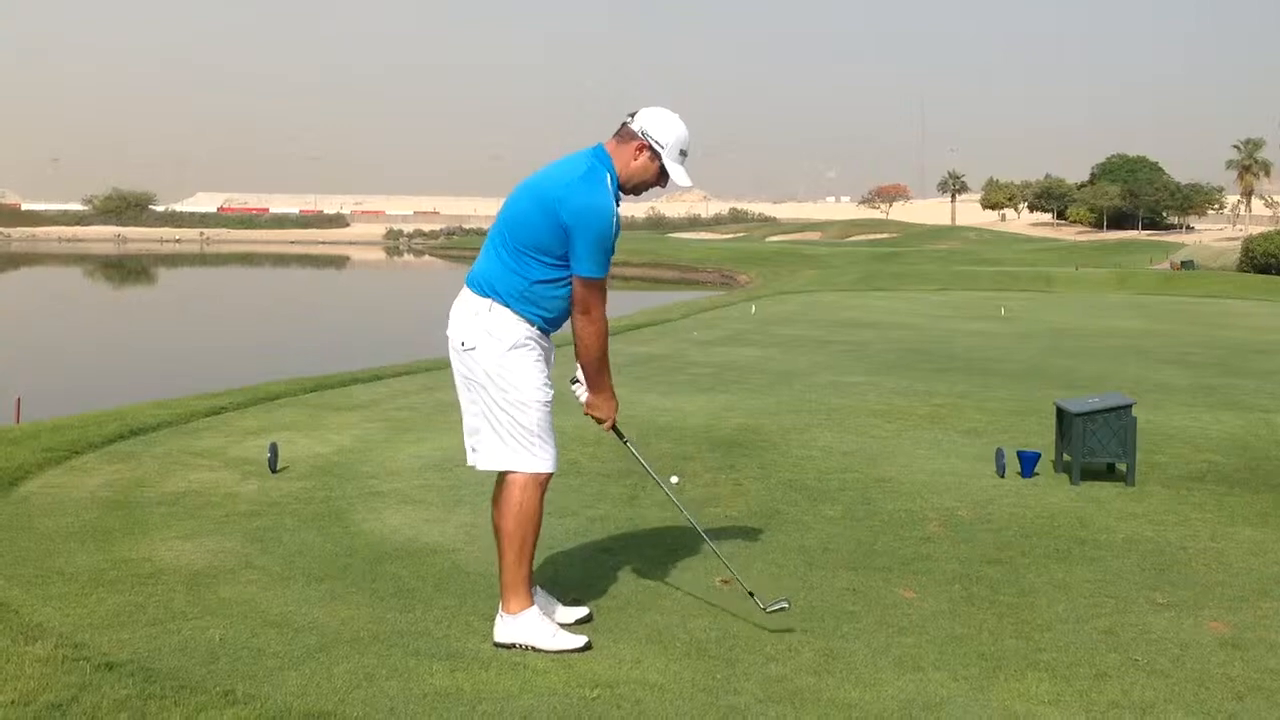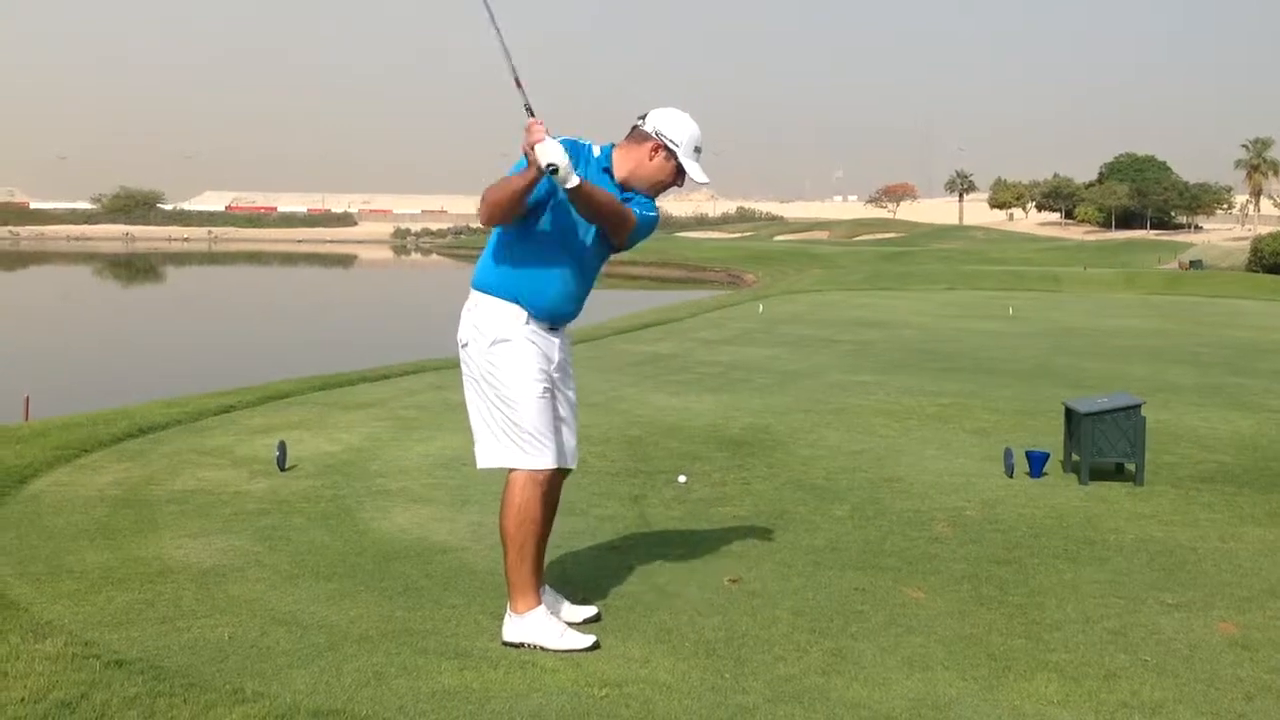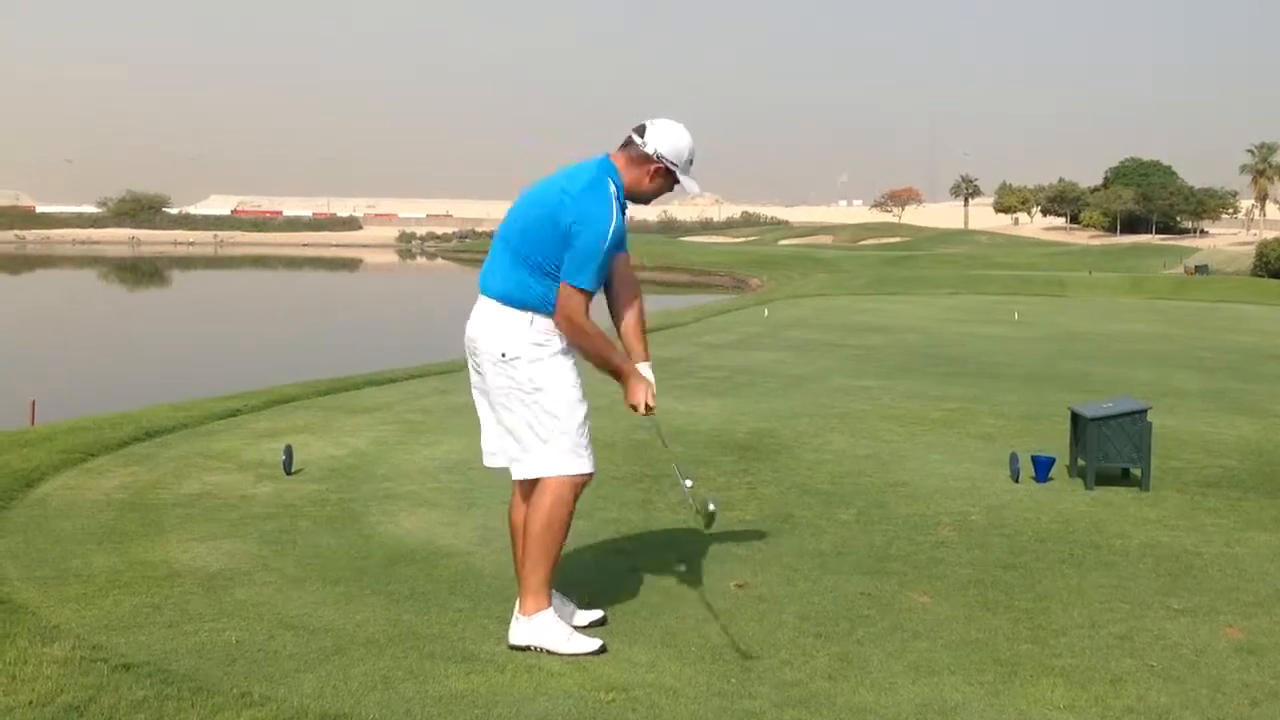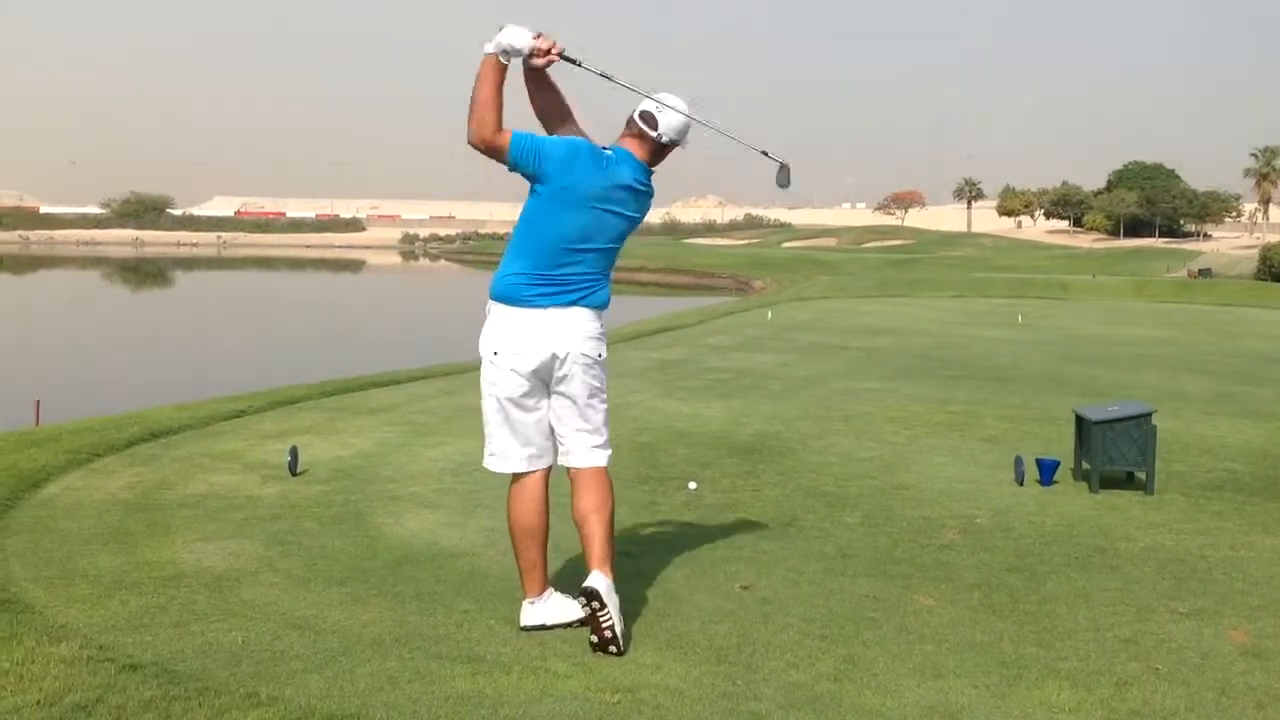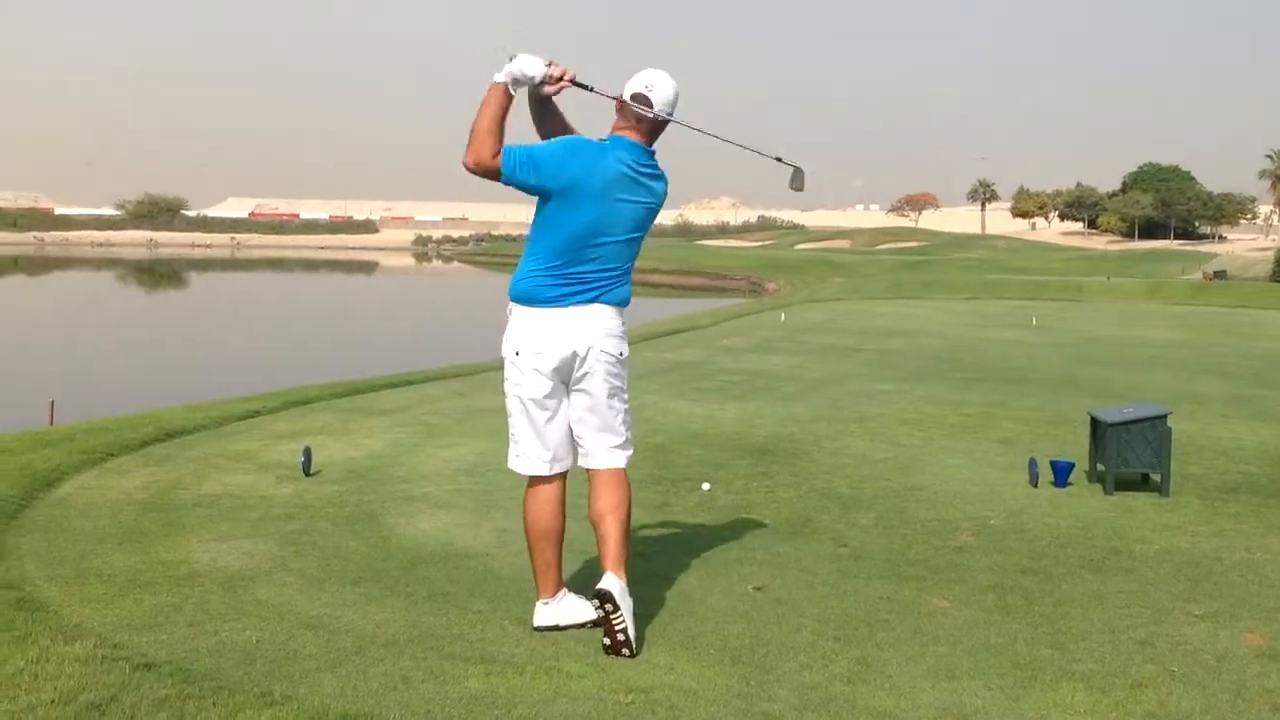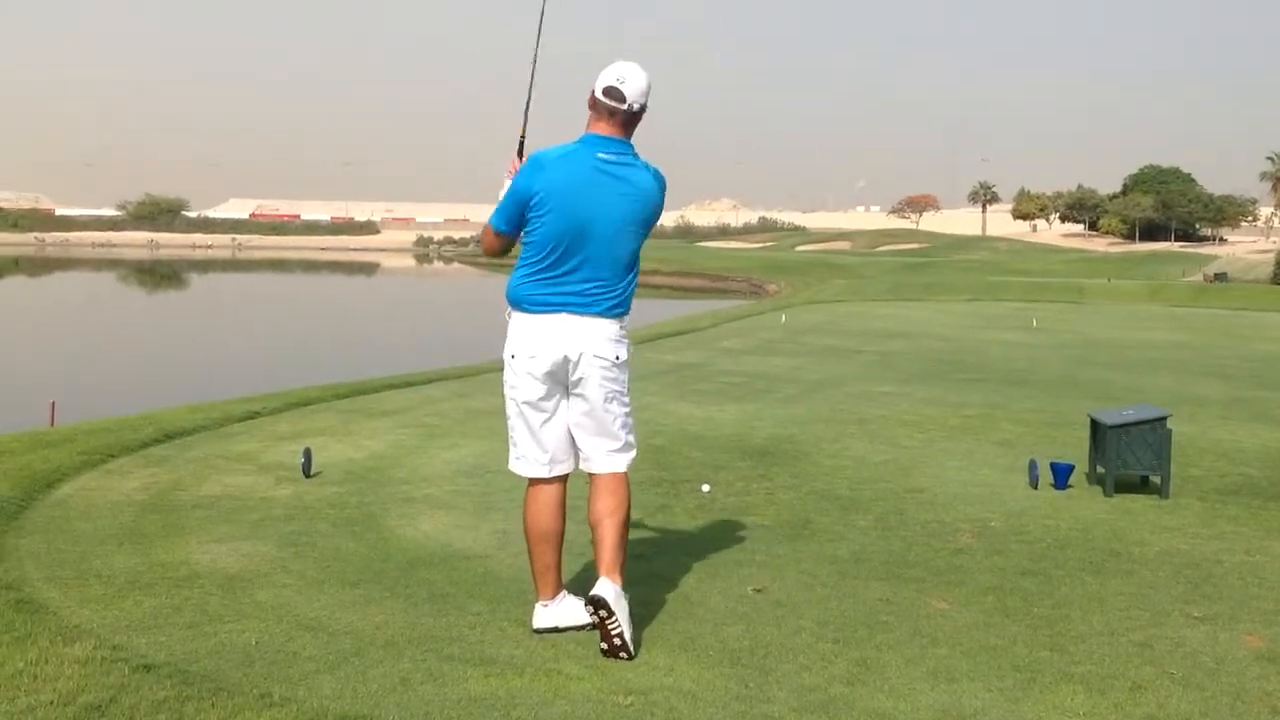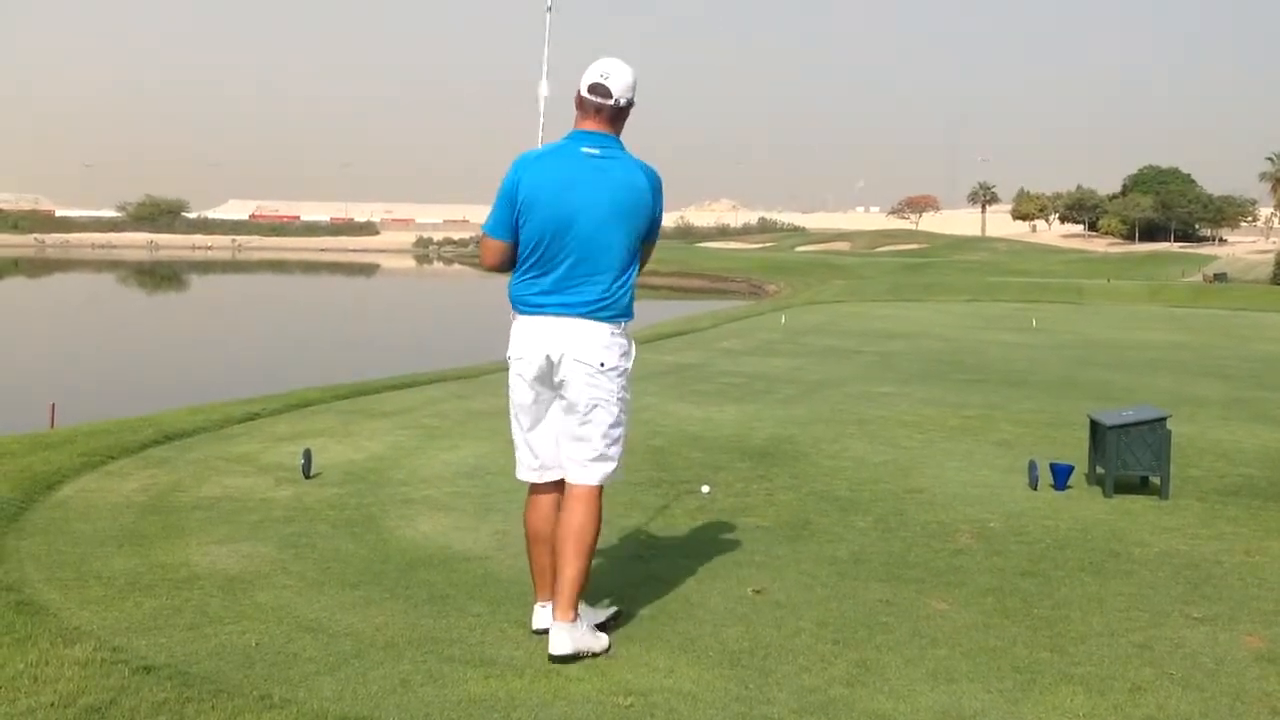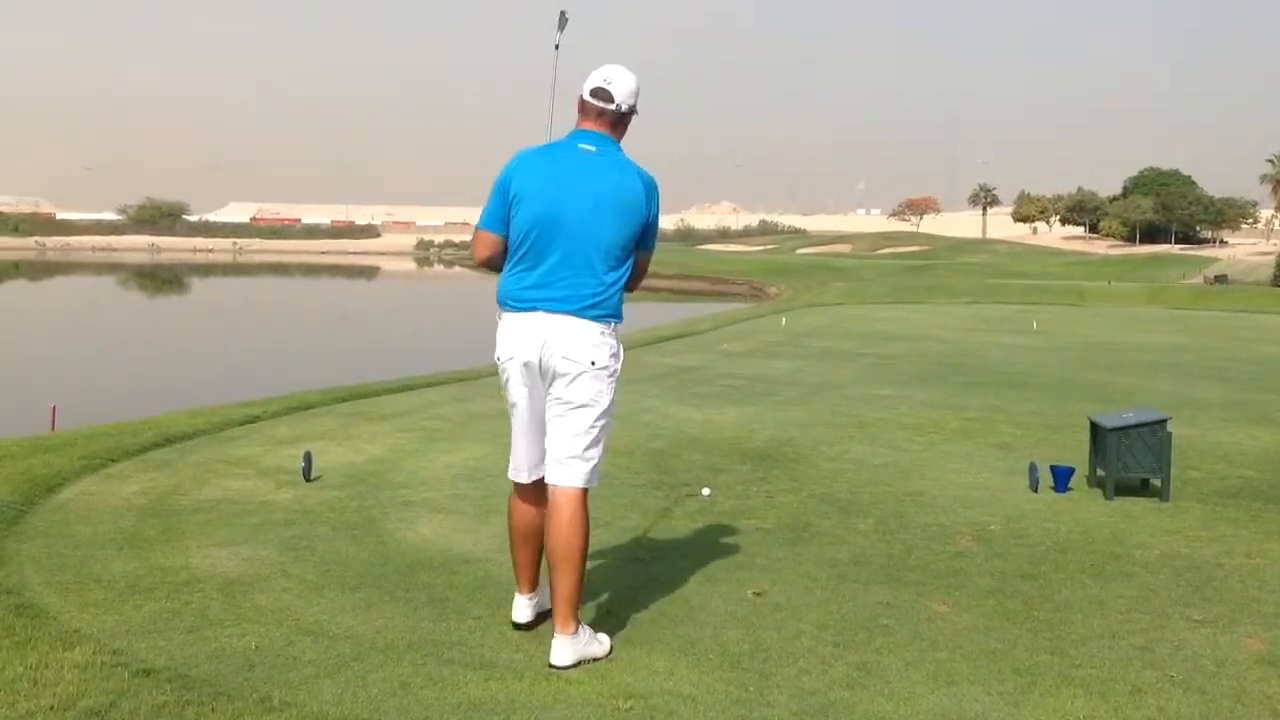
dt=0.5s
person 1, frame 1
left shoulder: (584, 175)
right shoulder: (593, 199)
left elbow: (581, 302)
right elbow: (588, 311)
left wrist: (589, 372)
right wrist: (601, 390)
left hip: (501, 327)
right hip: (499, 332)
left knee: (518, 466)
right knee: (528, 468)
left ankle: (522, 594)
right ankle: (516, 615)
person 1, frame 2
left shoulder: (642, 212)
right shoulder: (566, 157)
left elbow: (609, 214)
right elbow: (490, 211)
left wrist: (569, 178)
right wrist: (534, 166)
left hip: (550, 335)
right hip: (501, 328)
left knee: (554, 467)
right knee: (531, 468)
left ankle: (533, 592)
right ankle: (523, 616)
person 1, frame 3
left shoulder: (595, 184)
right shoulder: (599, 211)
left elbow: (625, 292)
right elbow: (570, 318)
left wrist: (641, 364)
right wrist: (626, 376)
left hip: (508, 335)
right hip: (524, 336)
left knee: (535, 471)
right knee: (565, 470)
left ankle: (536, 596)
right ankle: (533, 616)
person 1, frame 4
left shoulder: (574, 161)
right shoulder: (639, 193)
left elbow: (481, 136)
right elbow: (556, 120)
left wrist: (497, 55)
right wrist: (538, 68)
left hip: (515, 329)
right hip: (579, 330)
left knee: (527, 469)
right knee: (589, 460)
left ankle: (537, 598)
right ankle: (599, 579)
person 1, frame 5
left shoulder: (578, 161)
right shoulder: (655, 183)
left elbow: (478, 158)
left wrist: (506, 81)
right wrist: (540, 95)
left hip: (537, 329)
right hip: (601, 329)
left knee: (545, 469)
right knee: (607, 461)
left ankle: (550, 599)
right ankle: (614, 580)
person 1, frame 6
left shoulder: (541, 169)
right shoulder: (651, 184)
left elbow: (491, 245)
left hip: (534, 335)
right hip: (600, 337)
left knee: (544, 473)
right knee: (609, 466)
left ankle: (550, 601)
right ankle: (609, 587)
person 1, frame 7
left shoulder: (529, 168)
right shoulder: (644, 181)
left elbow: (492, 258)
left hip: (533, 334)
right hip: (598, 340)
left knee: (543, 478)
right knee: (586, 480)
left ankle: (547, 603)
right ankle: (568, 620)
person 1, frame 8
left shoulder: (524, 164)
right shoulder: (640, 184)
left elbow: (484, 253)
left hip: (519, 331)
right hip: (586, 339)
left knee: (526, 473)
right knee: (569, 483)
left ankle: (526, 597)
right ankle: (568, 633)
